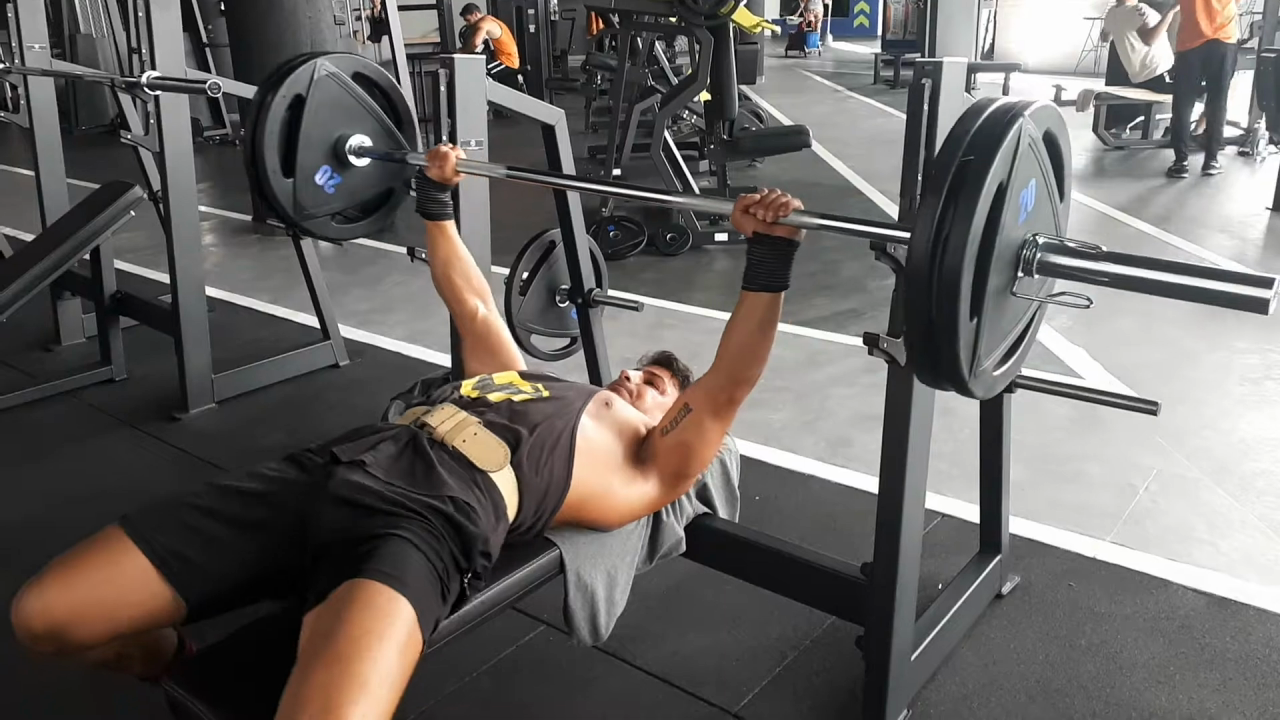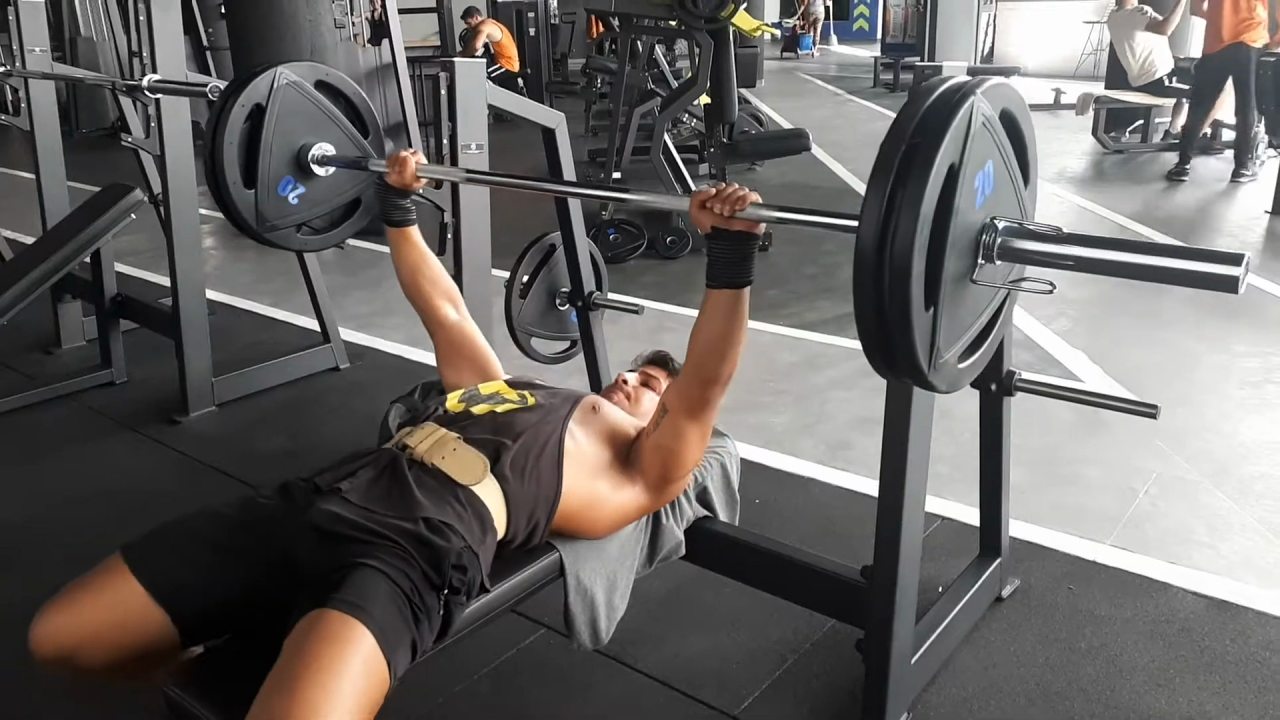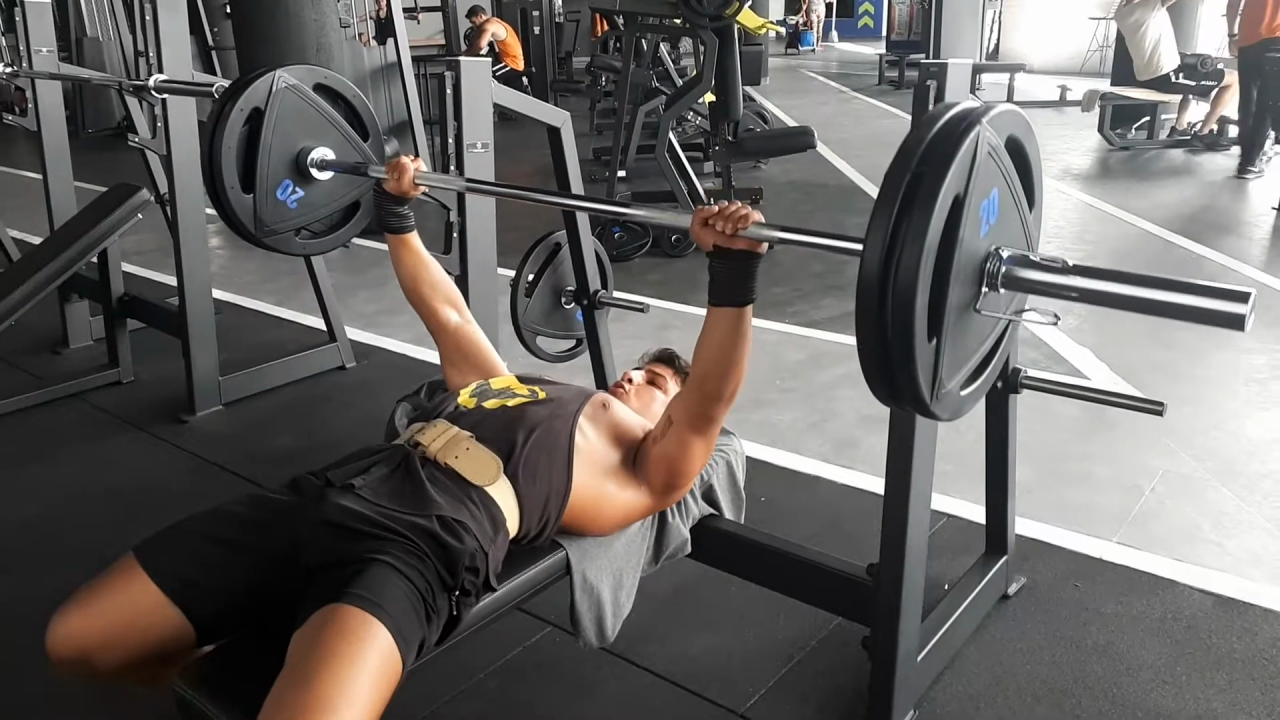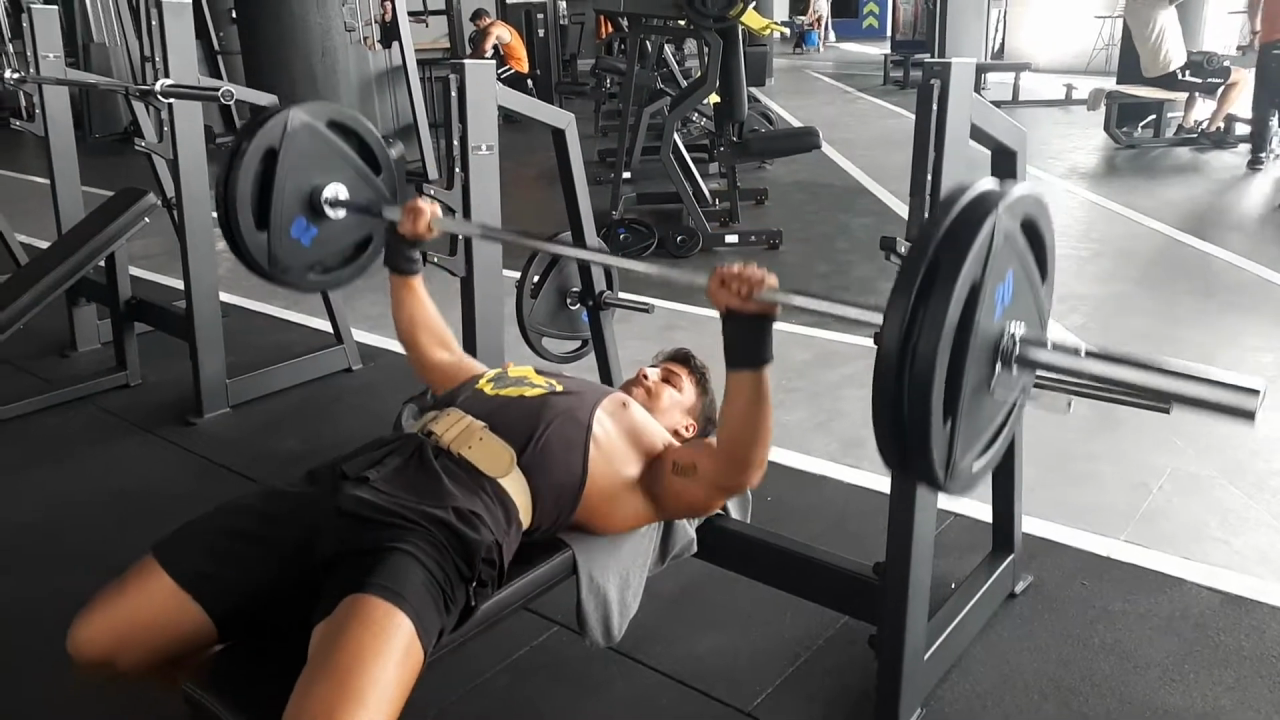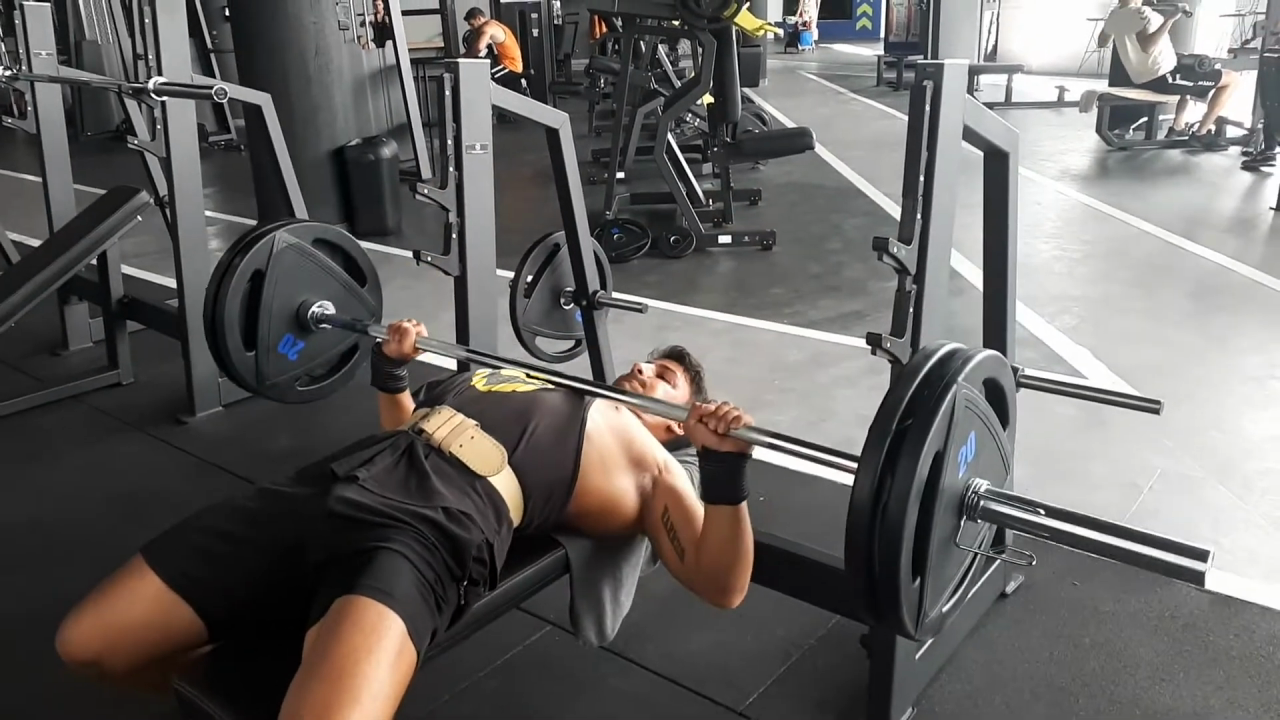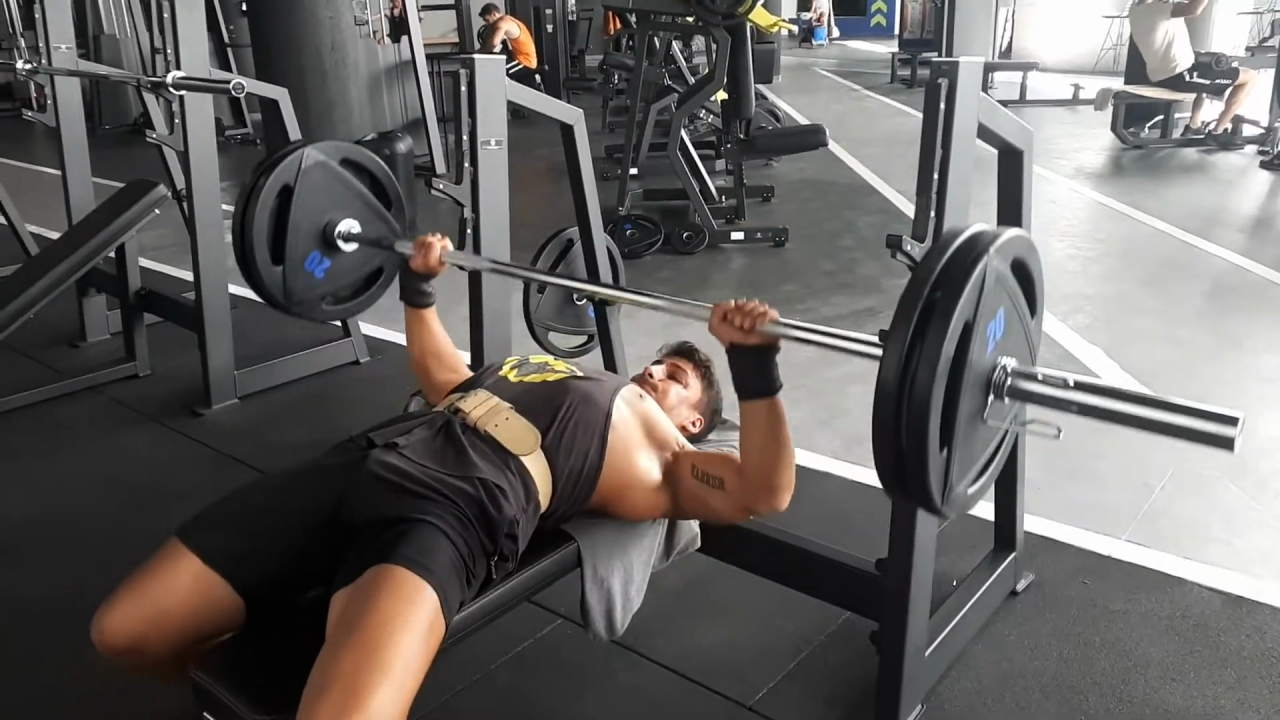
dt=0.7s
person 1, frame 1
left shoulder: (647, 467)
right shoulder: (522, 384)
left elbow: (727, 390)
right elbow: (471, 305)
left wrist: (769, 259)
right wrist: (435, 198)
left hip: (429, 516)
right hip: (332, 470)
right knee: (43, 616)
person 1, frame 2
left shoulder: (637, 471)
right shoulder: (511, 391)
left elbow: (704, 389)
right elbow: (444, 311)
left wrist: (730, 255)
right wrist: (397, 205)
left hip: (416, 544)
right hip: (323, 499)
right knee: (59, 637)
person 1, frame 3
left shoulder: (644, 470)
right shoulder: (512, 388)
left elbow: (709, 404)
right elbow: (447, 313)
left wrist: (733, 274)
right wrist: (395, 211)
left hip: (427, 541)
right hip: (335, 492)
right knee: (75, 640)
person 1, frame 4
left shoulder: (652, 461)
right shoulder: (534, 387)
left elbow: (737, 472)
right elbow: (429, 350)
left wrist: (748, 340)
right wrist: (405, 251)
left hip: (436, 531)
right hip: (343, 484)
right knee: (97, 644)
person 1, frame 5
left shoulder: (647, 465)
right shoulder: (541, 391)
left elbow: (721, 583)
left wrist: (726, 469)
right wrist: (390, 368)
left hip: (432, 527)
right hip: (334, 482)
right knee: (87, 644)
person 1, frame 6
left shoulder: (666, 459)
right shoulder: (553, 383)
left elbow: (764, 493)
right elbow: (438, 375)
left wrist: (755, 366)
right wrist: (418, 285)
left hip: (458, 505)
right hip: (366, 460)
right knee: (123, 633)
